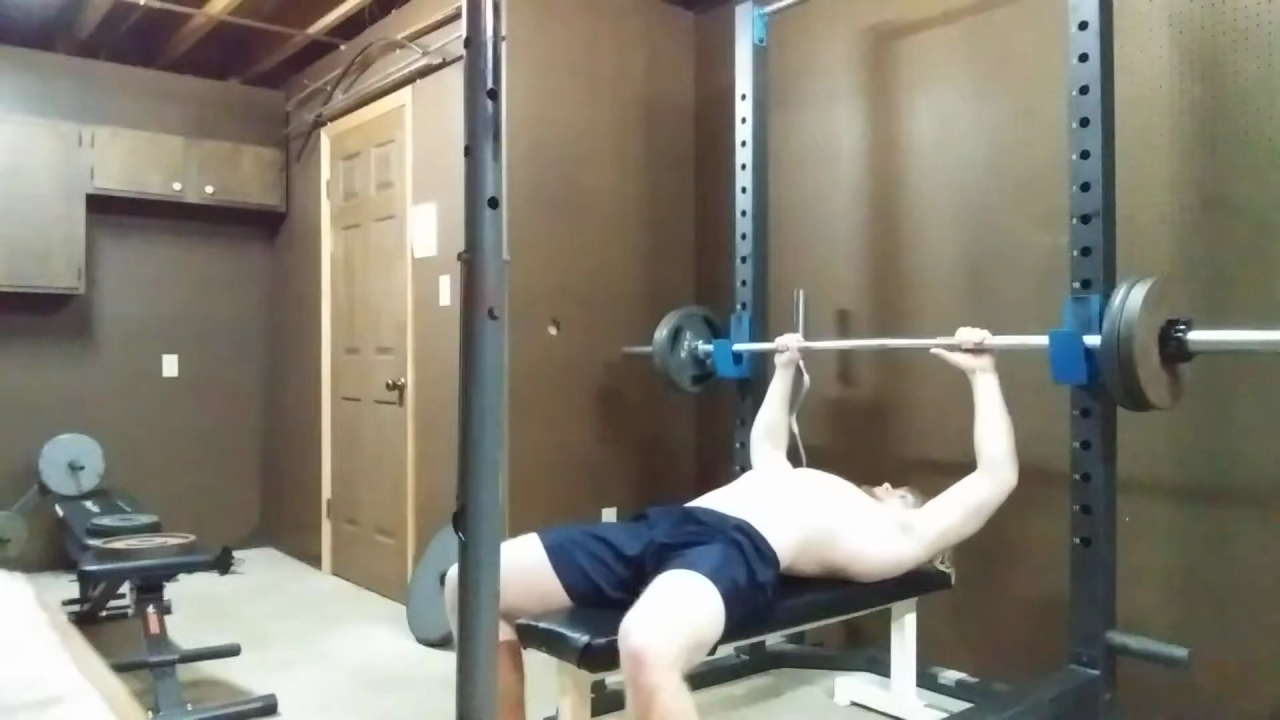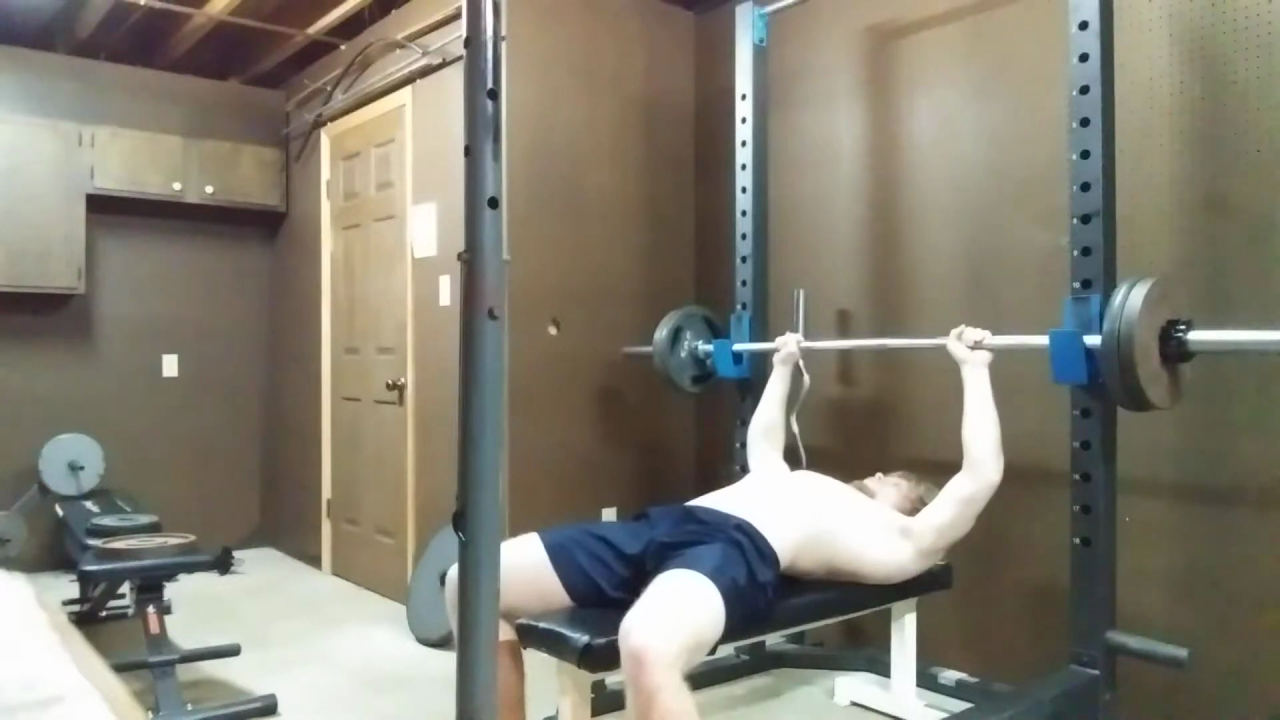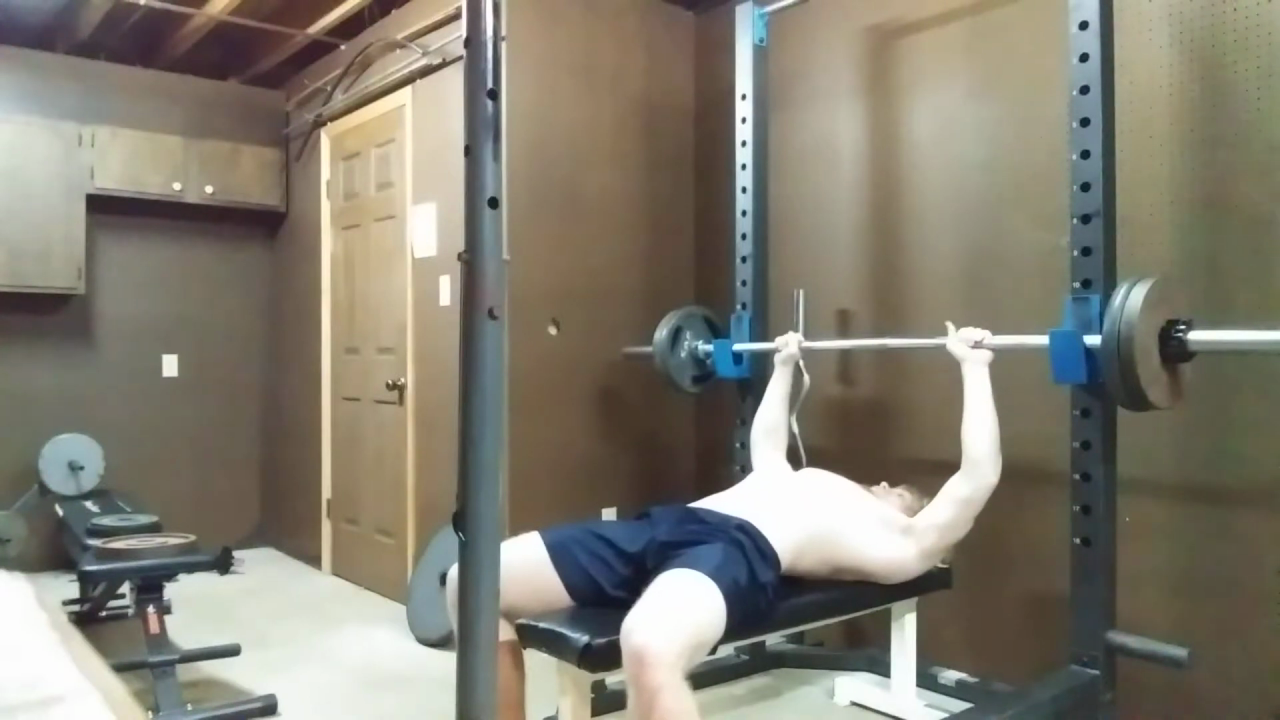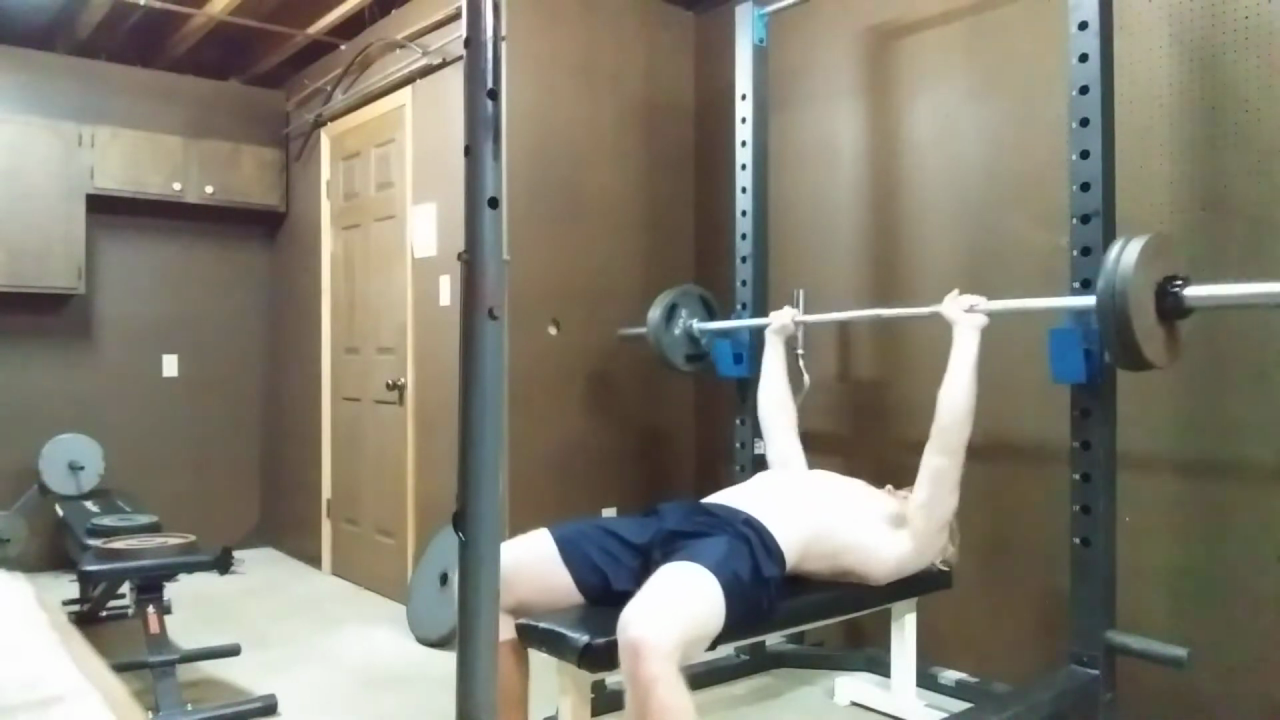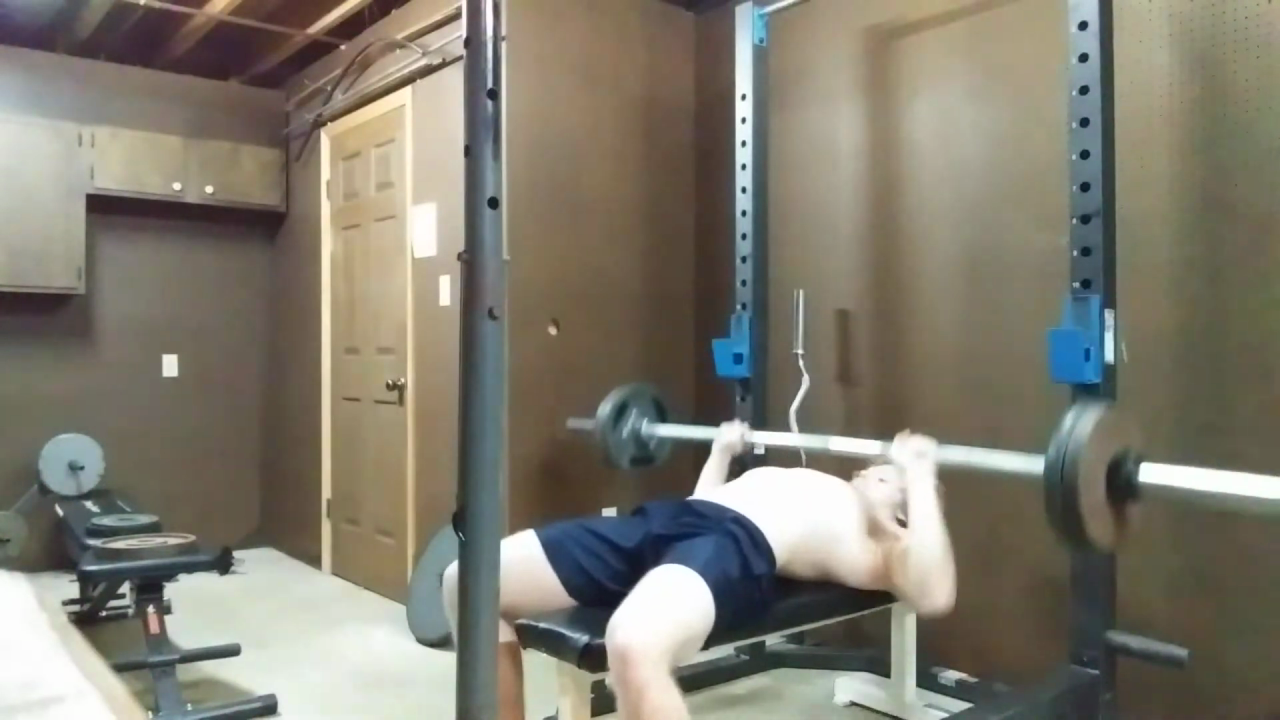
dt=0.7s
person 1, frame 1
left shoulder: (900, 534)
right shoulder: (819, 499)
left elbow: (997, 476)
right elbow: (765, 446)
left wrist: (981, 373)
right wrist: (784, 368)
left hip: (741, 549)
right hip: (669, 525)
left knee: (646, 647)
person 1, frame 2
left shoulder: (902, 541)
right shoulder: (806, 495)
left elbow: (980, 475)
right elbow: (763, 446)
left wrist: (973, 370)
right wrist: (783, 368)
left hip: (742, 551)
right hip: (669, 526)
left knee: (647, 648)
person 1, frame 3
left shoulder: (903, 542)
right shoulder: (810, 492)
left elbow: (978, 476)
right elbow: (766, 446)
left wrist: (973, 367)
right wrist: (784, 366)
left hip: (742, 550)
right hip: (673, 524)
left knee: (648, 647)
person 1, frame 4
left shoulder: (904, 545)
right shoulder: (816, 497)
left elbow: (946, 450)
right elbow: (779, 428)
left wrist: (965, 333)
right wrist: (775, 339)
left knee: (645, 640)
person 1, frame 5
left shoulder: (886, 552)
right shoulder: (828, 502)
left elbow: (933, 596)
left wrist: (919, 475)
right wrist: (722, 451)
left knee: (635, 645)
right knee: (467, 580)
